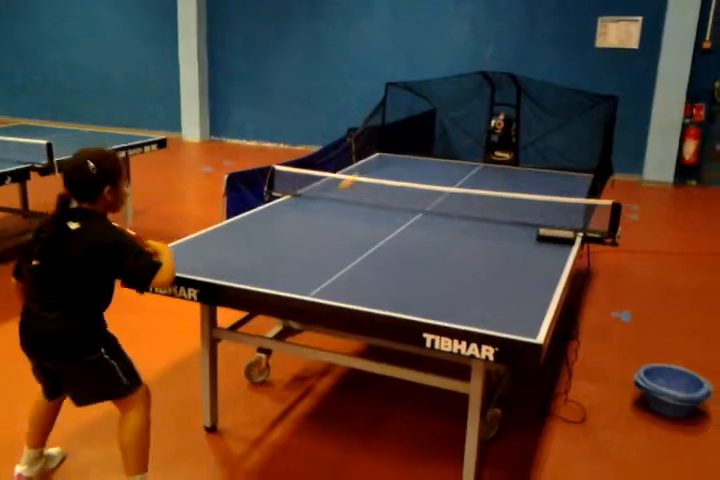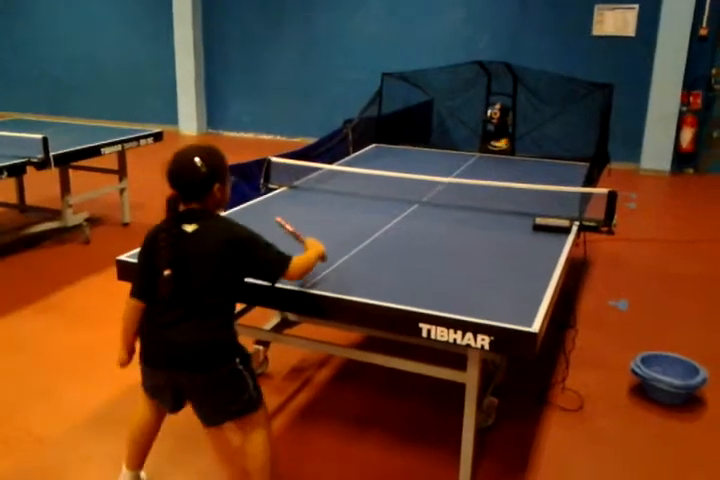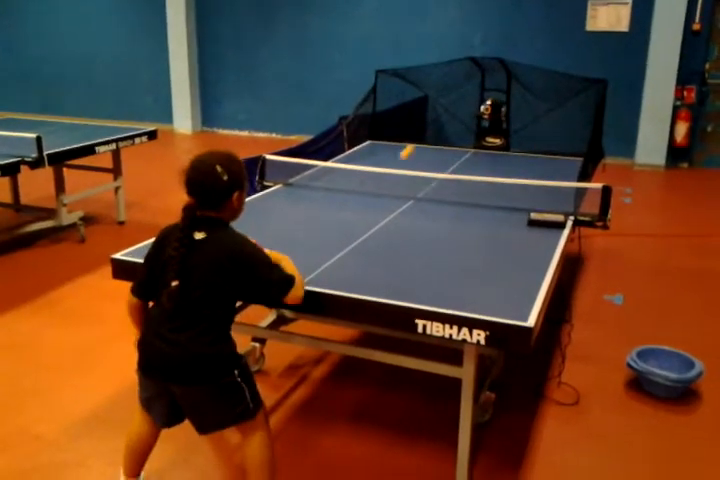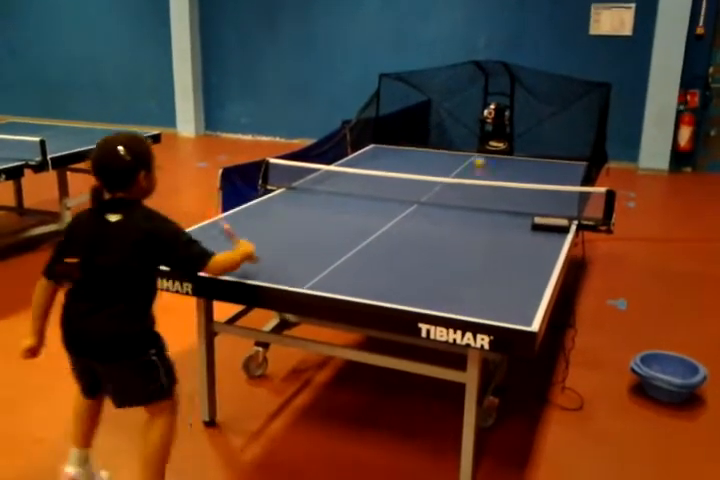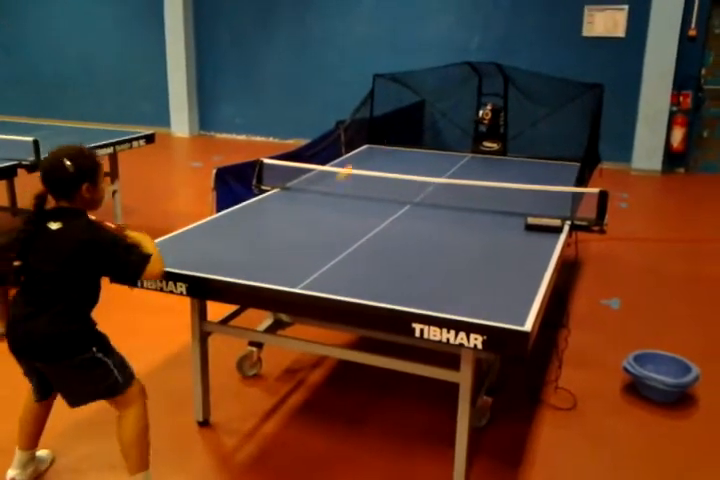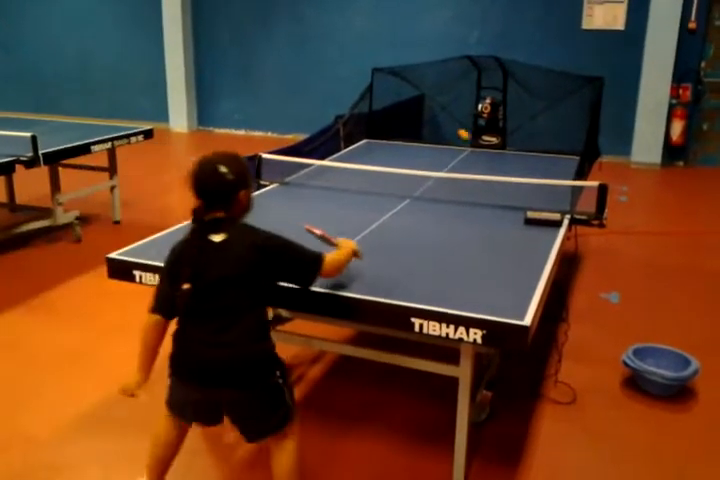
dt=0.7s
person 1, frame 1
left shoulder: (51, 227)
right shoulder: (111, 239)
left elbow: (20, 280)
right elbow: (161, 280)
right wrist: (163, 251)
left hip: (34, 333)
right hip: (79, 340)
left knee: (53, 391)
right knee: (135, 400)
person 1, frame 2
left shoulder: (157, 237)
right shoulder: (234, 236)
left elbow: (137, 301)
right elbow: (293, 270)
left wrist: (126, 348)
right wrist: (314, 249)
left hip: (158, 348)
right hip: (212, 351)
left knee: (153, 404)
right knee: (254, 422)
person 1, frame 3
left shoulder: (168, 237)
right shoulder: (239, 249)
left elbow: (136, 300)
right elbow: (293, 295)
left wrist: (147, 335)
right wrist: (281, 261)
left hip: (154, 356)
right hip: (205, 362)
left knee: (150, 416)
right knee: (254, 427)
person 1, frame 4
left shoulder: (82, 223)
right shoulder: (154, 228)
left elbow: (49, 281)
right elbow: (213, 266)
left wrist: (36, 334)
right wrist: (243, 251)
left hip: (77, 334)
right hip: (128, 340)
left knee: (91, 392)
right knee: (163, 409)
person 1, frame 5
left shoulder: (31, 228)
right shoulder: (94, 236)
right elbow: (154, 270)
right wrist: (144, 241)
right hip: (67, 339)
left knee: (43, 392)
right knee: (131, 398)
person 1, frame 6
left shoulder: (183, 250)
right shoulder: (262, 244)
left elbow: (158, 317)
right elbow: (327, 267)
left wrist: (141, 372)
right wrist: (348, 248)
left hip: (192, 363)
right hip: (248, 365)
left knee: (176, 418)
right knee: (282, 435)
